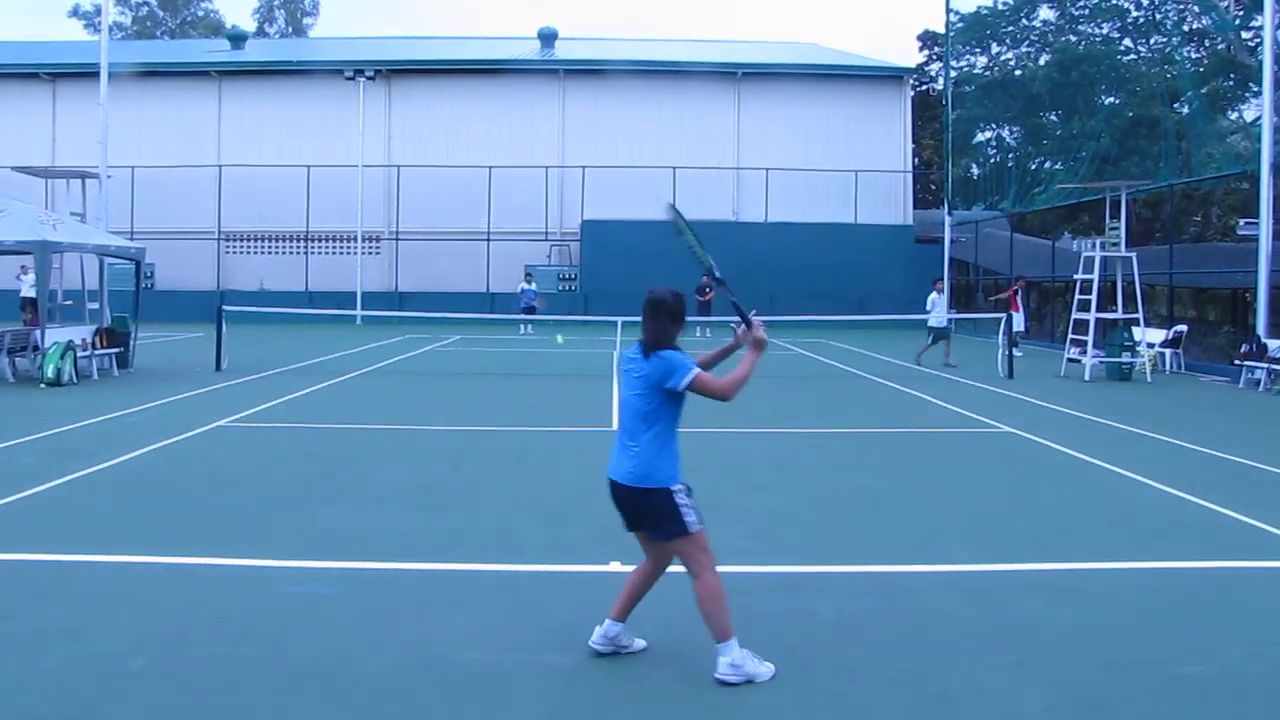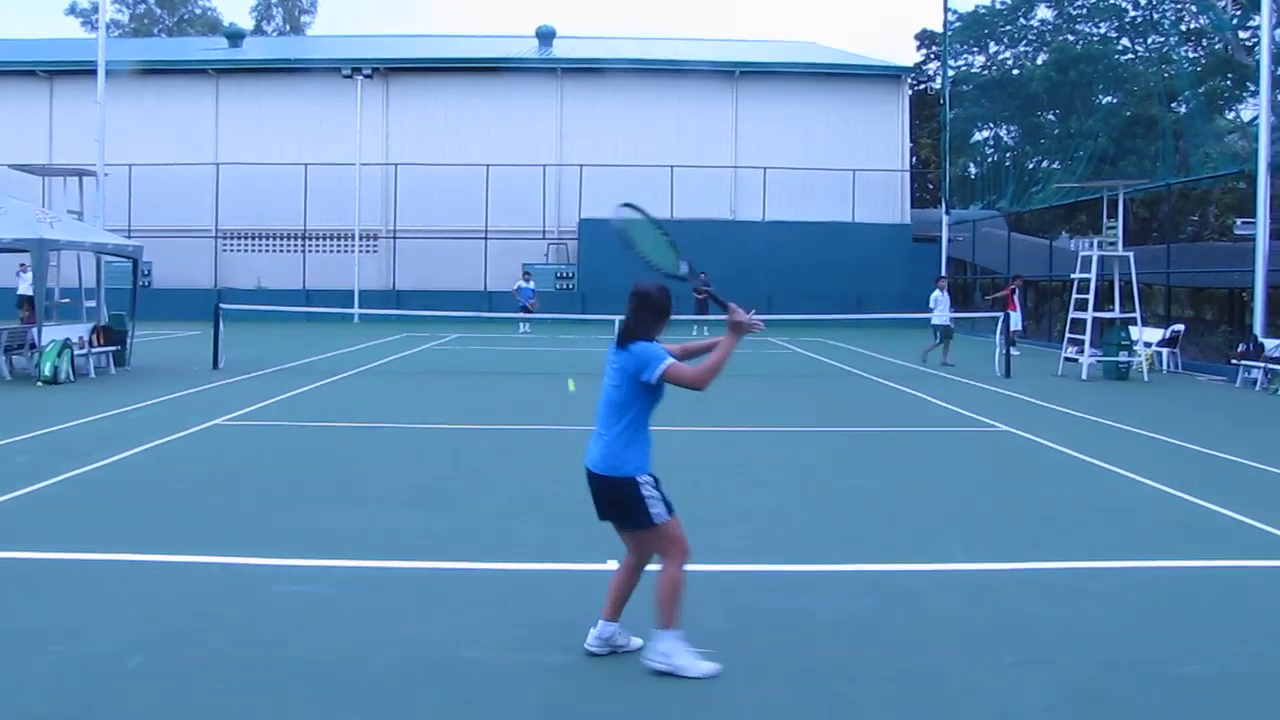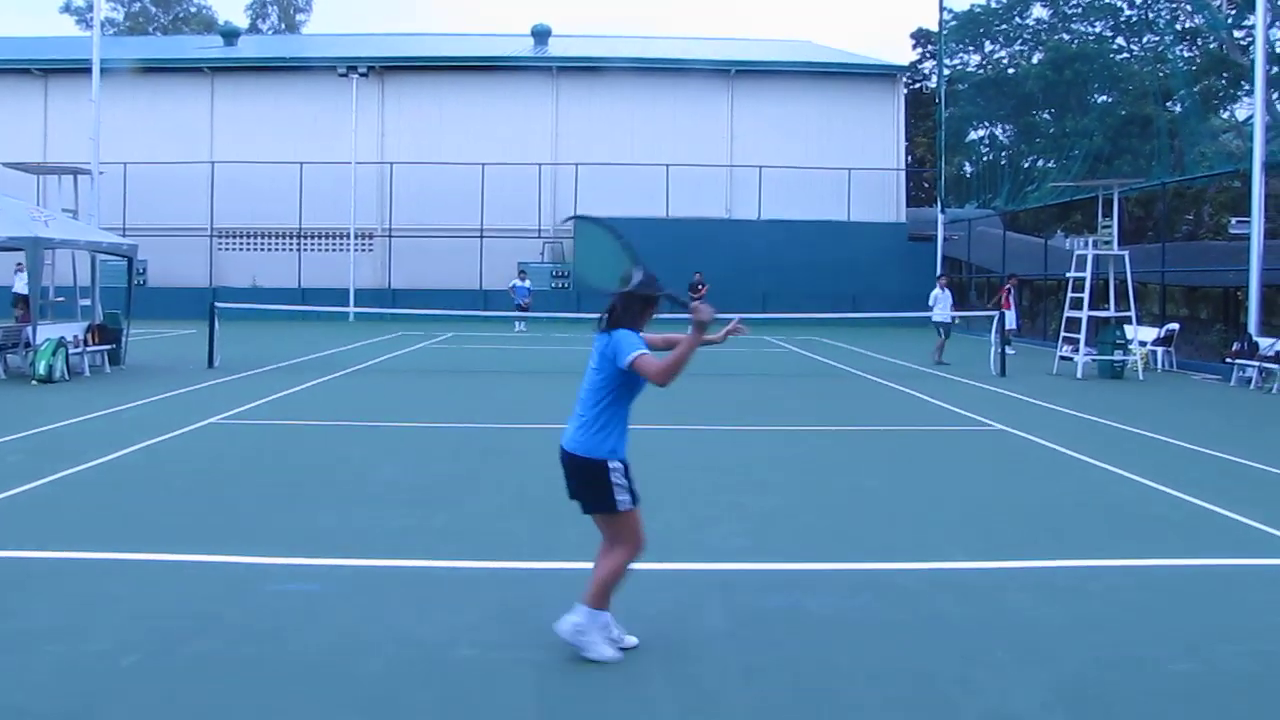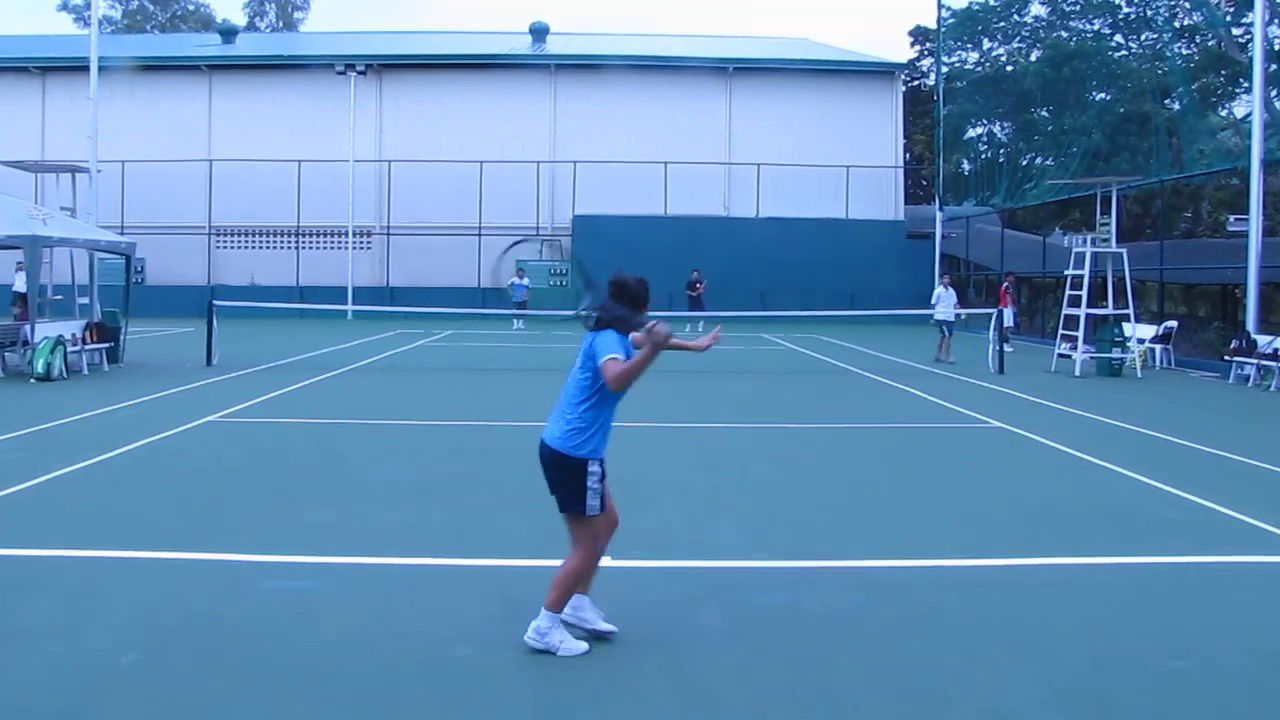
dt=0.1s
person 1, frame 1
left shoulder: (638, 357)
right shoulder: (667, 361)
left elbow: (693, 365)
right elbow: (723, 391)
left wrist: (732, 345)
right wrist: (753, 353)
left hip: (623, 479)
right hip: (654, 484)
left knee: (657, 558)
right knee: (703, 566)
left ankle: (610, 631)
right ankle: (732, 657)
person 1, frame 2
left shoulder: (625, 347)
right shoulder: (643, 353)
left elbow: (676, 353)
right elbow: (698, 381)
left wrist: (724, 337)
right wrist: (732, 337)
left hip: (602, 468)
right hip: (625, 472)
left knee: (638, 551)
right knee: (675, 553)
left ankle: (605, 631)
right ankle: (666, 646)
person 1, frame 3
left shoulder: (613, 335)
right shoulder: (624, 338)
left elbow: (662, 348)
right elbow: (659, 375)
left wrist: (709, 338)
right wrist: (697, 335)
left hip: (580, 450)
right hip: (596, 456)
left knee: (620, 539)
right knee: (629, 545)
left ankle: (599, 620)
right ankle: (578, 621)
person 1, frame 4
left shoulder: (612, 335)
right shoulder: (609, 340)
left elbow: (640, 341)
right elbow: (615, 381)
left wrist: (692, 345)
right wrist: (652, 347)
left hip: (562, 447)
right hip: (575, 453)
left knee: (605, 524)
right knee: (588, 544)
left ankle: (578, 604)
right ankle: (545, 626)
